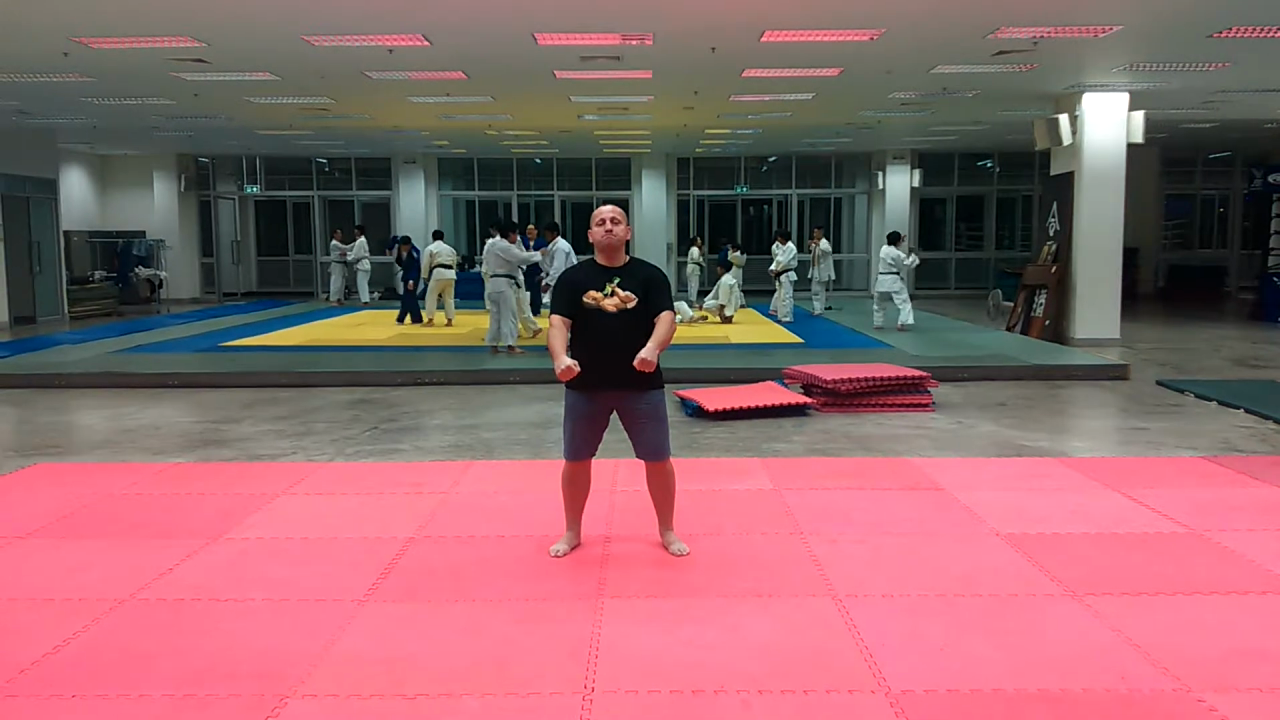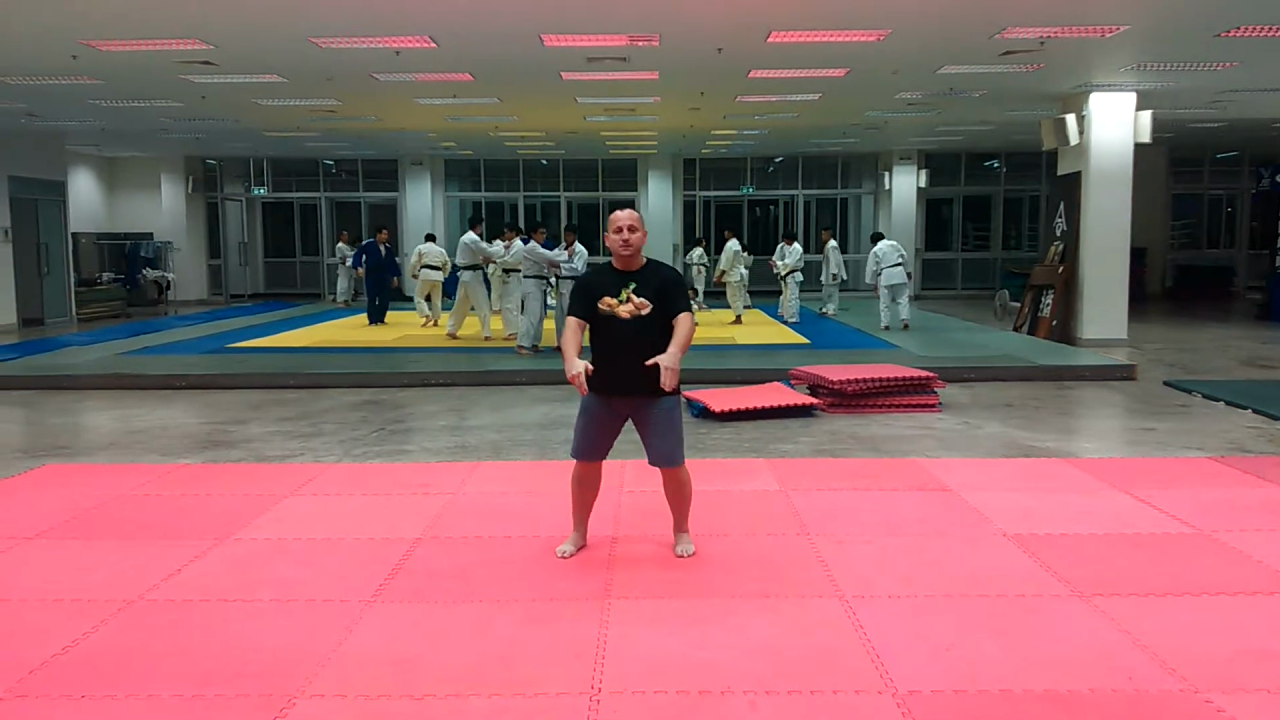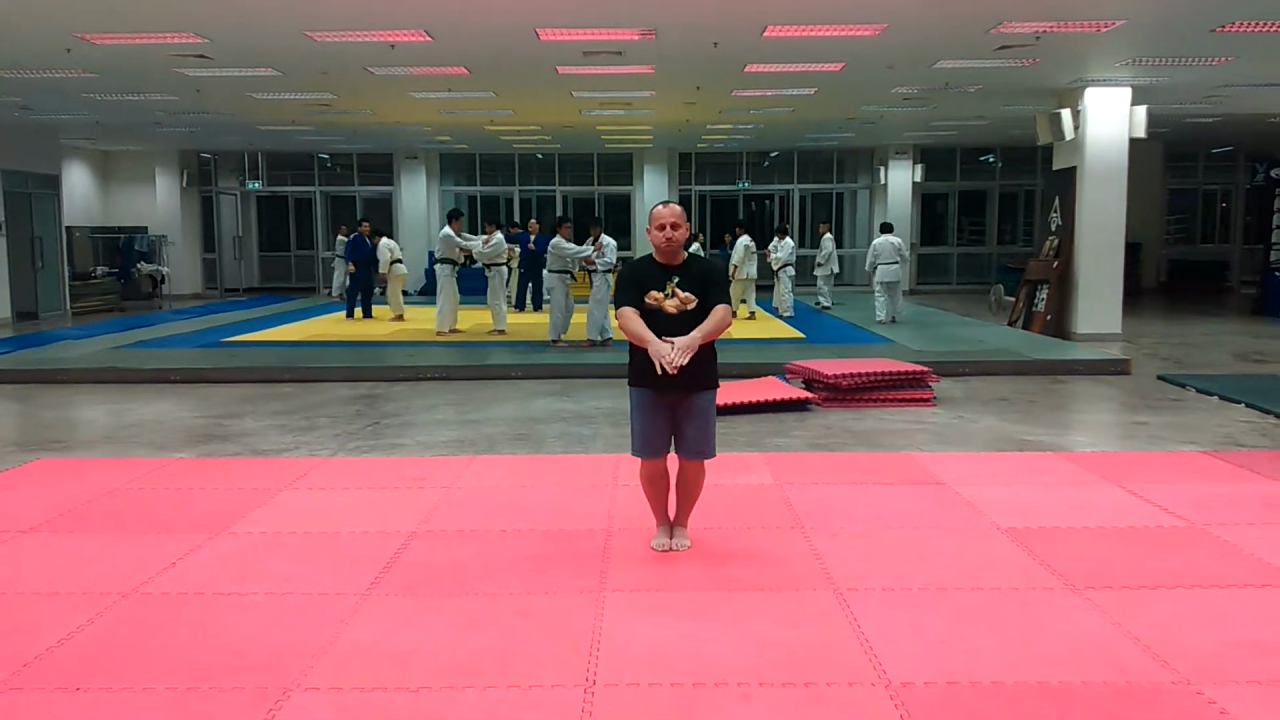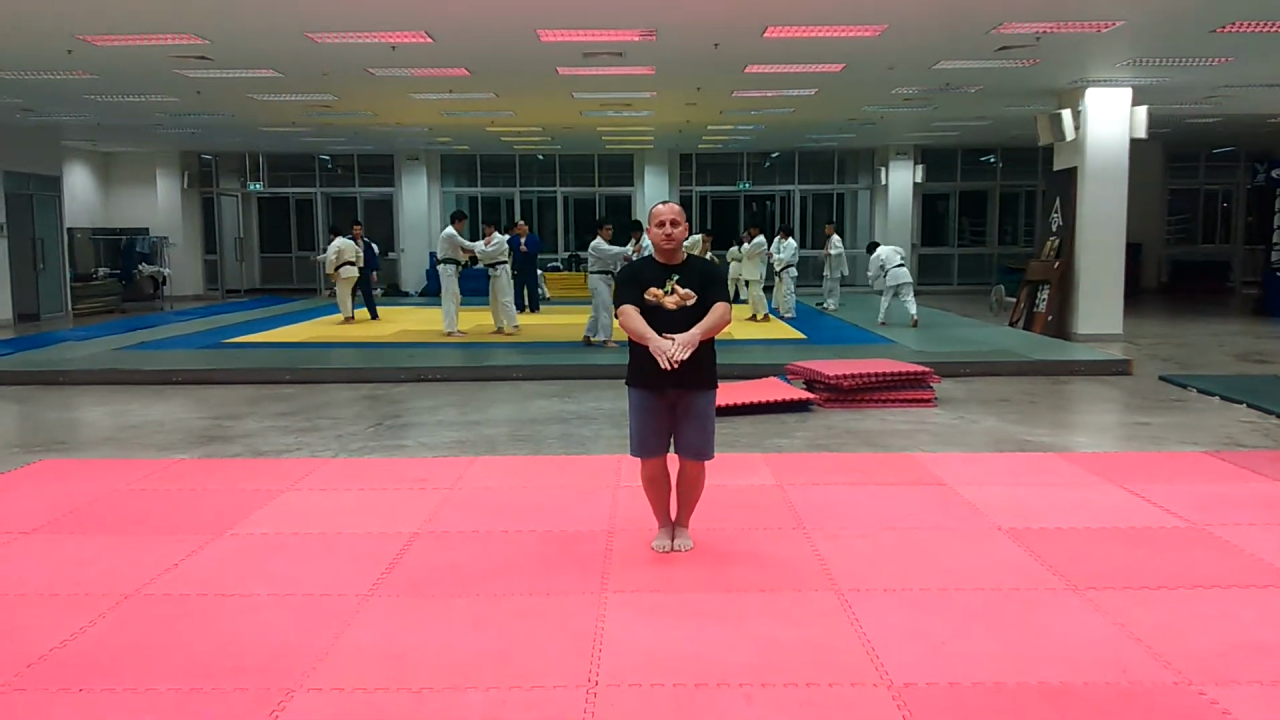
dt=1s
person 1, frame 1
left shoulder: (650, 275)
right shoulder: (573, 277)
left elbow: (666, 318)
right elbow: (559, 322)
left wrist: (652, 349)
right wrist: (560, 357)
left hip: (641, 385)
right hip: (584, 385)
left knee: (658, 459)
right knee: (576, 460)
left ankle: (667, 531)
right ankle: (572, 532)
person 1, frame 2
left shoulder: (666, 277)
right shoulder: (590, 281)
left elbow: (684, 319)
right elbow: (574, 323)
left wrist: (673, 353)
right wrist: (572, 360)
left hip: (657, 389)
right hip: (603, 388)
left knee: (671, 464)
right knee: (586, 461)
left ankle: (682, 531)
right ankle: (579, 533)
person 1, frame 3
left shoulder: (707, 271)
right shoulder: (633, 273)
left elbow: (723, 314)
right elbow: (627, 317)
left wrist: (693, 339)
right wrist: (653, 344)
left hip: (698, 381)
right hip: (648, 380)
left knee: (693, 458)
right knee: (651, 458)
left ankle: (681, 523)
right ankle: (662, 523)
person 1, frame 4
left shoulder: (707, 271)
right shoulder: (633, 273)
left elbow: (723, 312)
right elbow: (627, 315)
left wrist: (694, 335)
right wrist: (654, 341)
left hip: (697, 380)
right hip: (647, 381)
left knee: (693, 459)
right knee: (651, 458)
left ankle: (683, 524)
right ankle: (663, 524)
